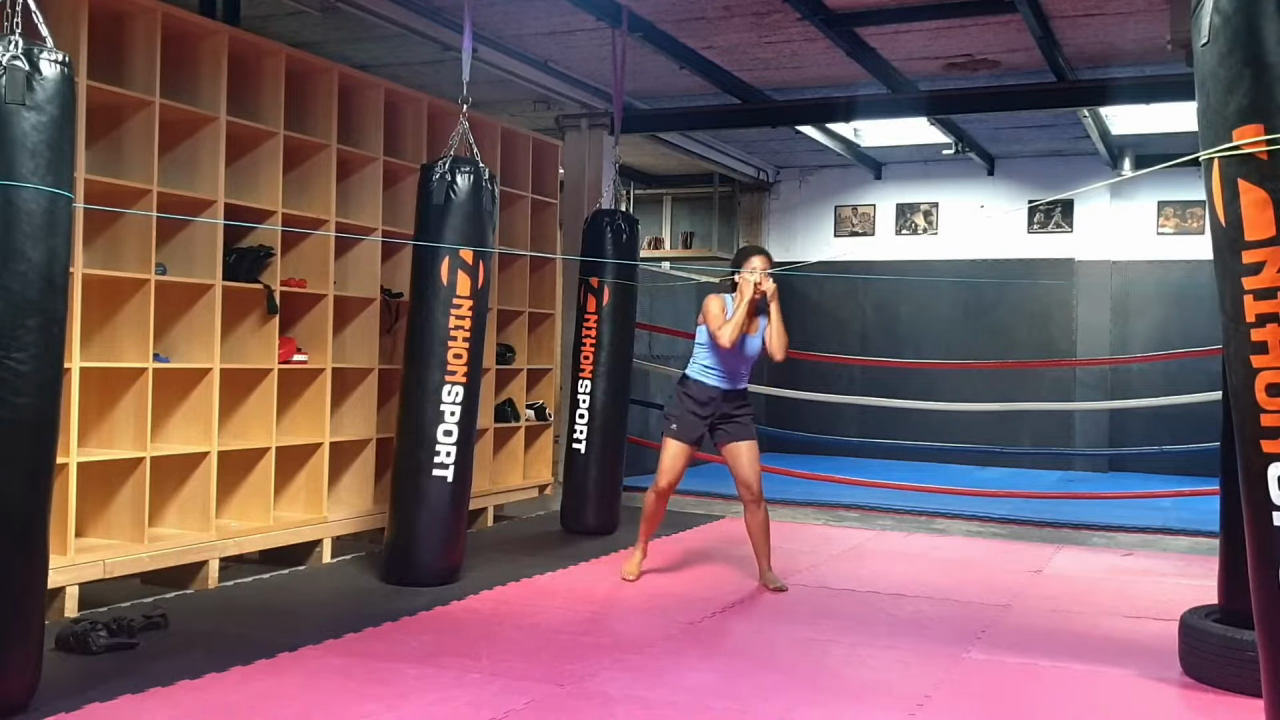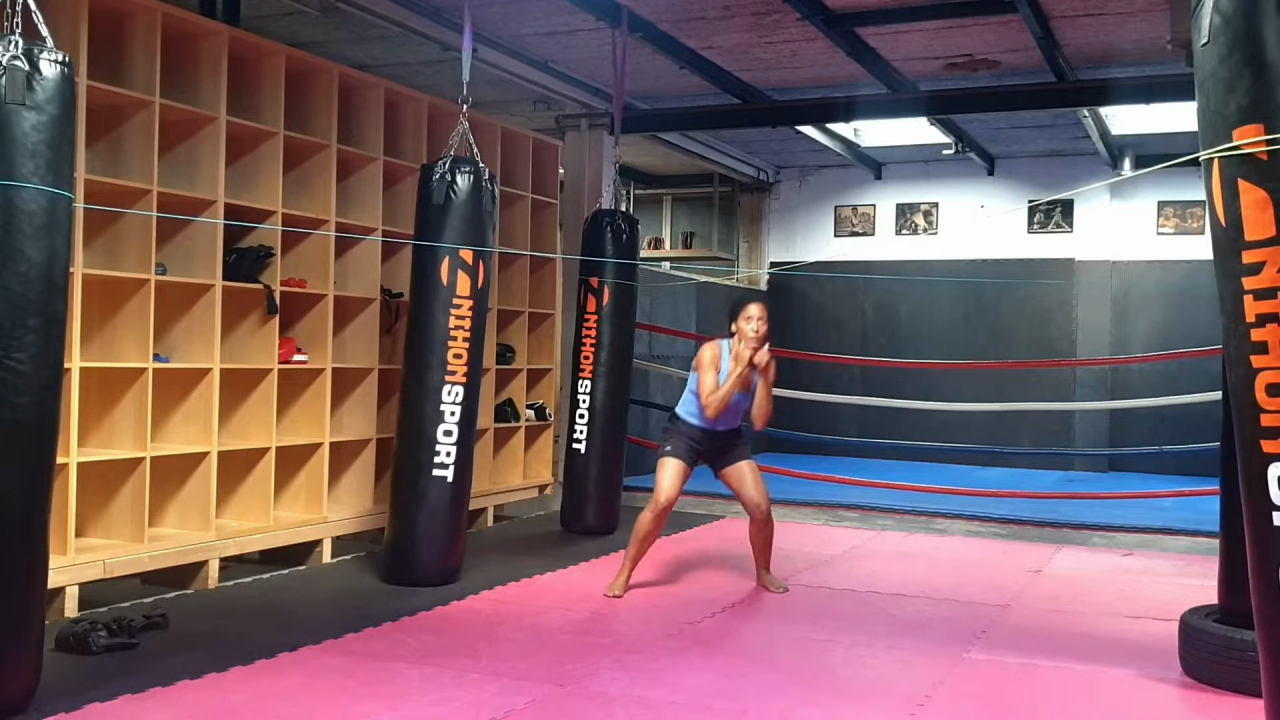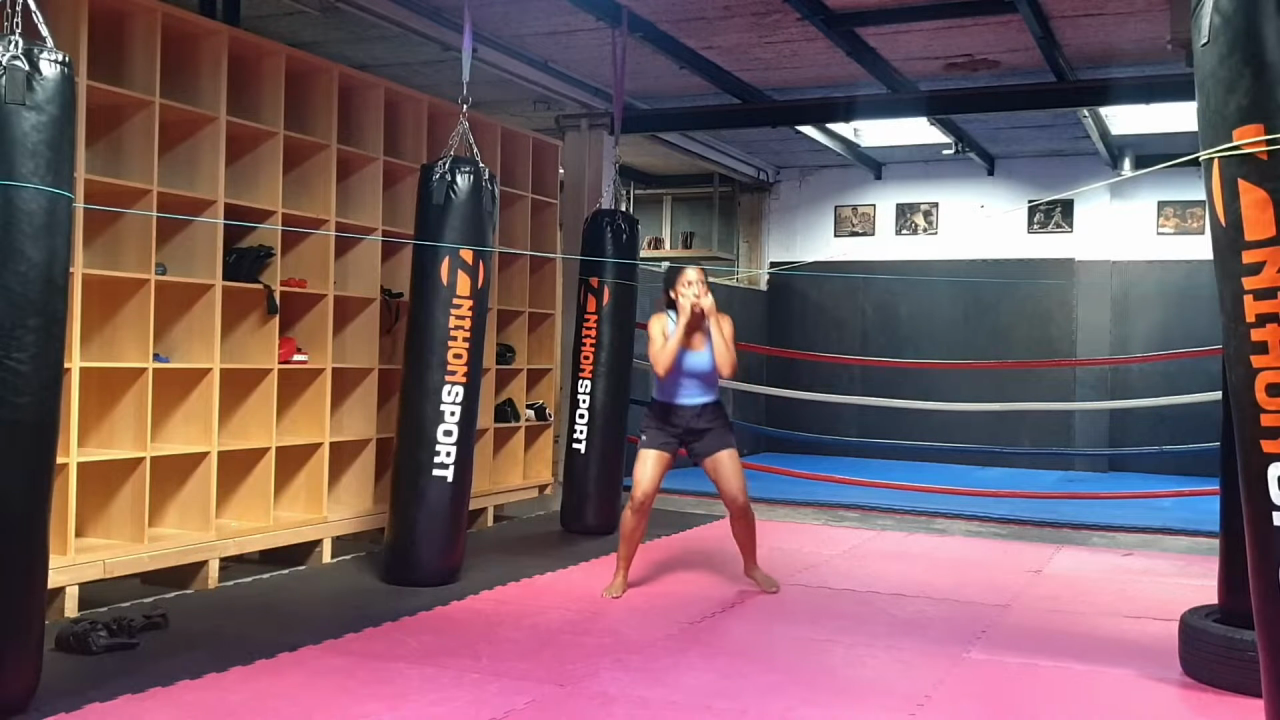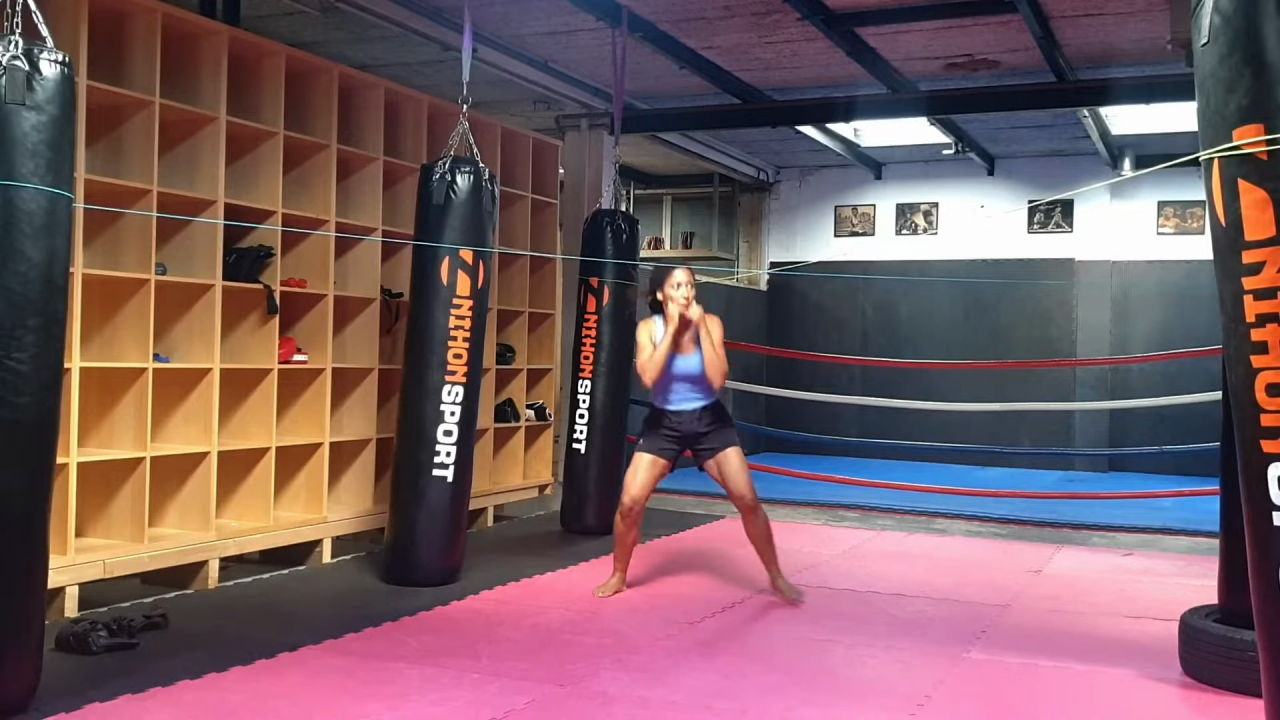
dt=0.3s
person 1, frame 1
left shoulder: (765, 313)
right shoulder: (715, 302)
left elbow: (779, 354)
right elbow: (726, 340)
left wrist: (773, 303)
right wrist: (745, 300)
left hip: (735, 403)
right hip: (694, 397)
left knee: (752, 491)
right knee: (665, 484)
left ankle: (766, 571)
right ankle: (640, 551)
person 1, frame 2
left shoulder: (765, 362)
right shoulder: (711, 352)
left elbow: (760, 421)
right elbow: (710, 408)
left wrist: (763, 374)
right wrist: (739, 368)
left hip: (728, 439)
right hip: (685, 432)
left knee: (760, 507)
right knee: (662, 501)
left ankle: (763, 573)
right ankle: (624, 573)
person 1, frame 3
left shoulder: (722, 323)
right shoulder: (660, 323)
left elbow: (727, 370)
right elbow: (661, 369)
left wrist: (710, 318)
right wrist: (684, 320)
left hip: (710, 418)
right hip: (666, 416)
left knee: (739, 501)
right knee: (640, 497)
left ankle: (752, 569)
right ankle: (620, 576)
person 1, frame 4
left shoulder: (711, 324)
right shoulder: (649, 327)
left elbow: (717, 380)
right elbow: (649, 377)
left wrist: (700, 326)
right wrist: (671, 329)
left hip: (709, 420)
right hip: (664, 423)
left knee: (747, 499)
right knee: (630, 501)
left ankle: (776, 577)
right ankle: (618, 575)
